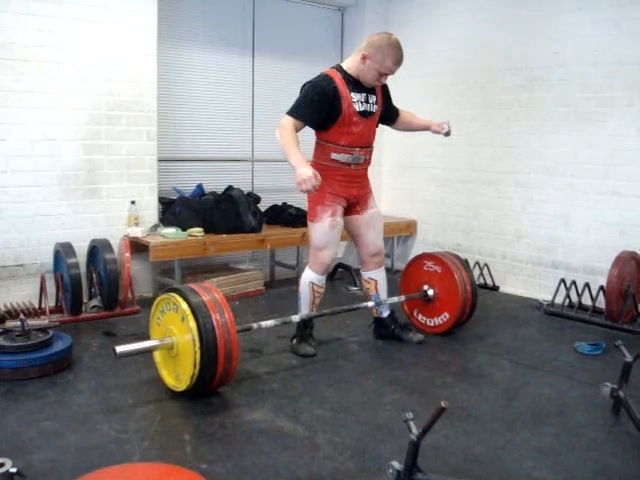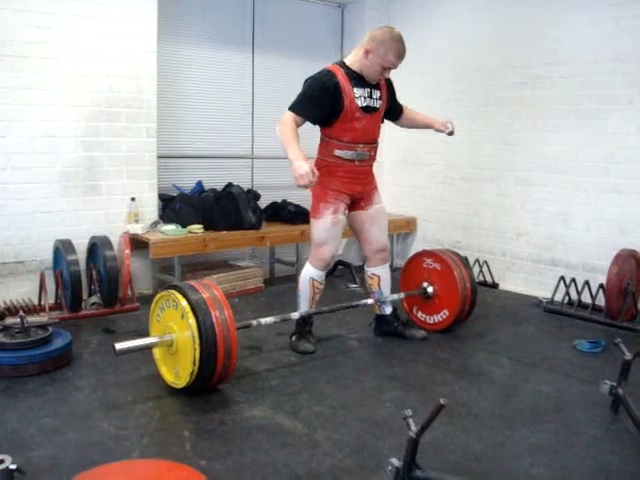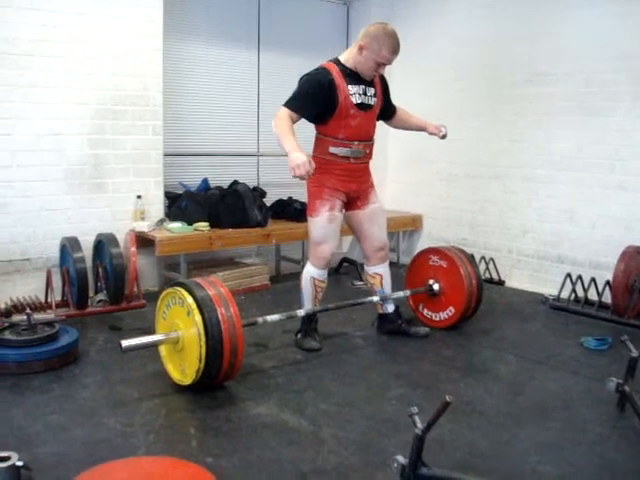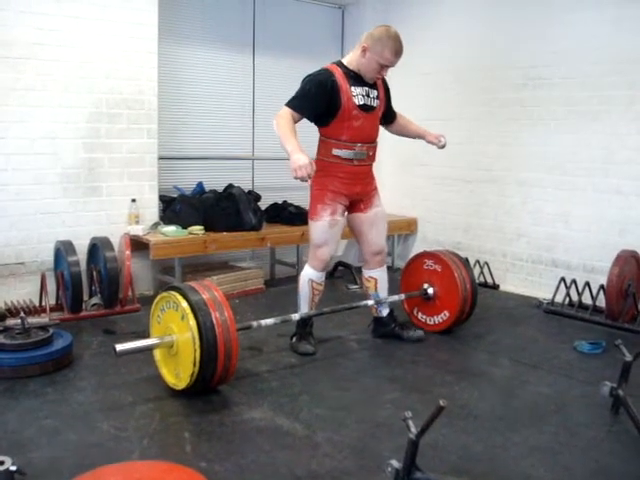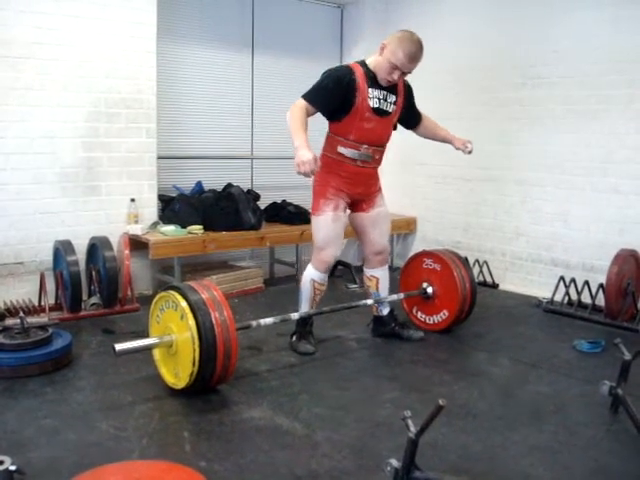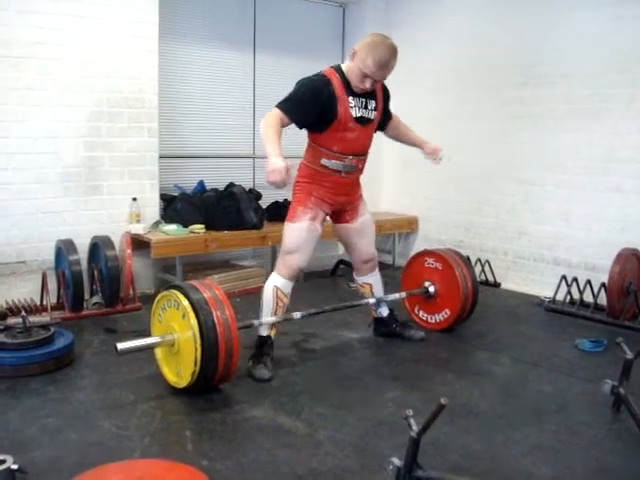
dt=0.5s
person 1, frame 1
left shoulder: (377, 90)
right shoulder: (324, 86)
left elbow: (394, 118)
right elbow: (286, 128)
left wrist: (430, 125)
right wrist: (299, 166)
left hip: (360, 185)
right hip: (327, 186)
left knee: (375, 254)
right knee: (321, 260)
left ankle: (384, 320)
right ankle: (303, 330)
person 1, frame 2
left shoulder: (382, 84)
right shoulder: (327, 81)
left elbow: (398, 114)
right elbow: (287, 122)
left wrist: (432, 123)
right wrist: (297, 160)
left hip: (365, 182)
right hip: (331, 182)
left knee: (379, 251)
right knee: (321, 256)
left ankle: (386, 317)
right ankle: (302, 327)
person 1, frame 3
left shoulder: (377, 82)
right shoulder: (322, 79)
left elbow: (391, 114)
right elbow: (282, 118)
left wrist: (426, 126)
right wrist: (294, 152)
left hip: (362, 179)
right hip: (327, 180)
left knee: (379, 249)
right knee: (322, 255)
left ankle: (389, 316)
right ankle: (307, 325)
person 1, frame 4
left shoulder: (379, 85)
right shoulder: (325, 80)
left elbow: (391, 120)
right elbow: (283, 117)
left wrist: (425, 134)
right wrist: (296, 153)
left hip: (365, 183)
right hip: (331, 182)
left knee: (376, 253)
right knee: (320, 257)
left ankle: (384, 320)
right ankle: (302, 328)
person 1, frame 5
left shoulder: (401, 90)
right shoulder: (343, 78)
left elbow: (417, 122)
right elbow: (298, 109)
left wrist: (451, 139)
right wrist: (302, 148)
left hip: (369, 183)
right hip: (333, 181)
left knee: (378, 253)
right knee: (324, 258)
left ankle: (383, 319)
right ankle: (302, 327)
person 1, frame 6
left shoulder: (379, 93)
right shoulder: (319, 86)
left elbow: (387, 122)
right elbow: (274, 118)
left wrist: (422, 144)
right wrist: (275, 155)
left hip: (351, 191)
right hip: (314, 189)
left knee: (367, 259)
right knee: (290, 265)
left ankle: (384, 320)
right ankle: (263, 346)
